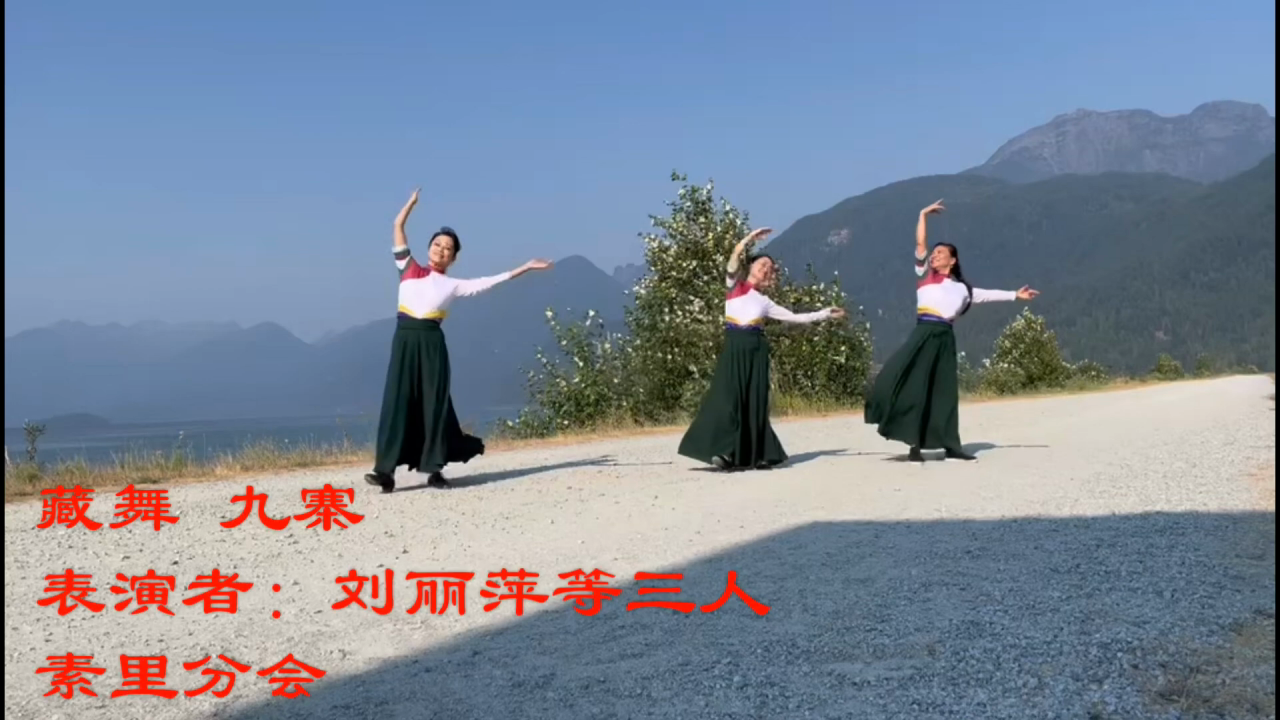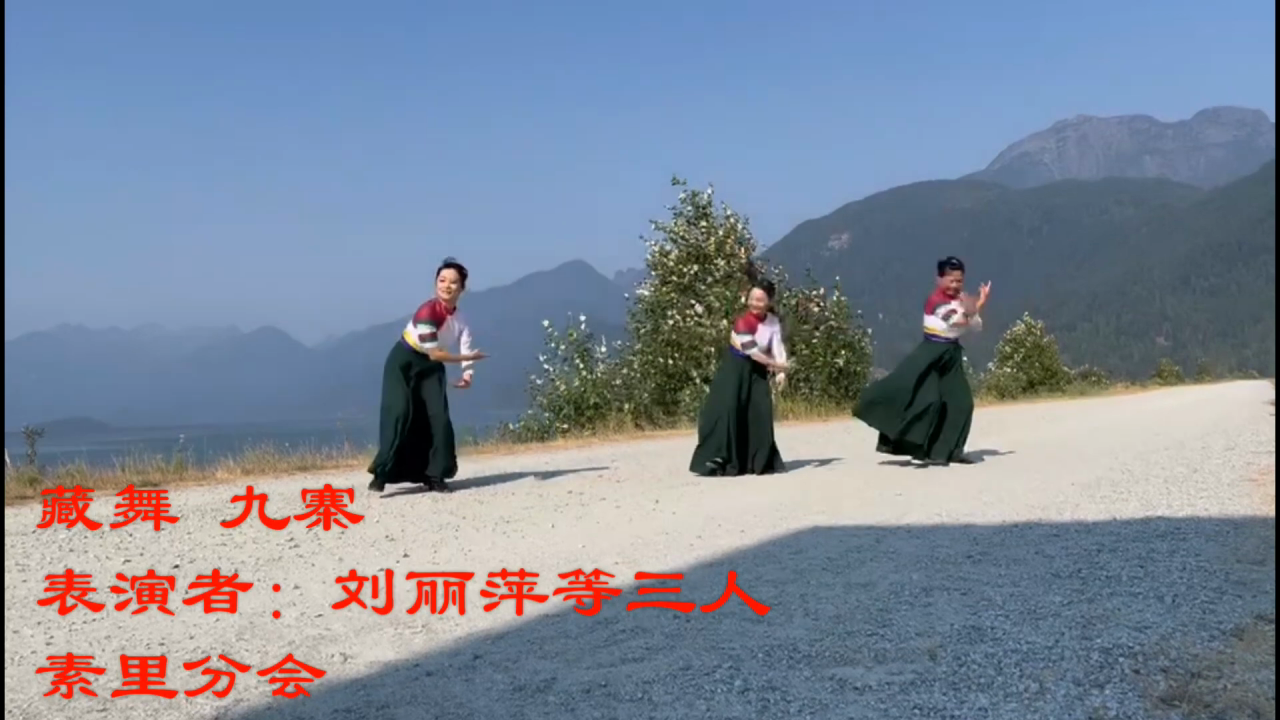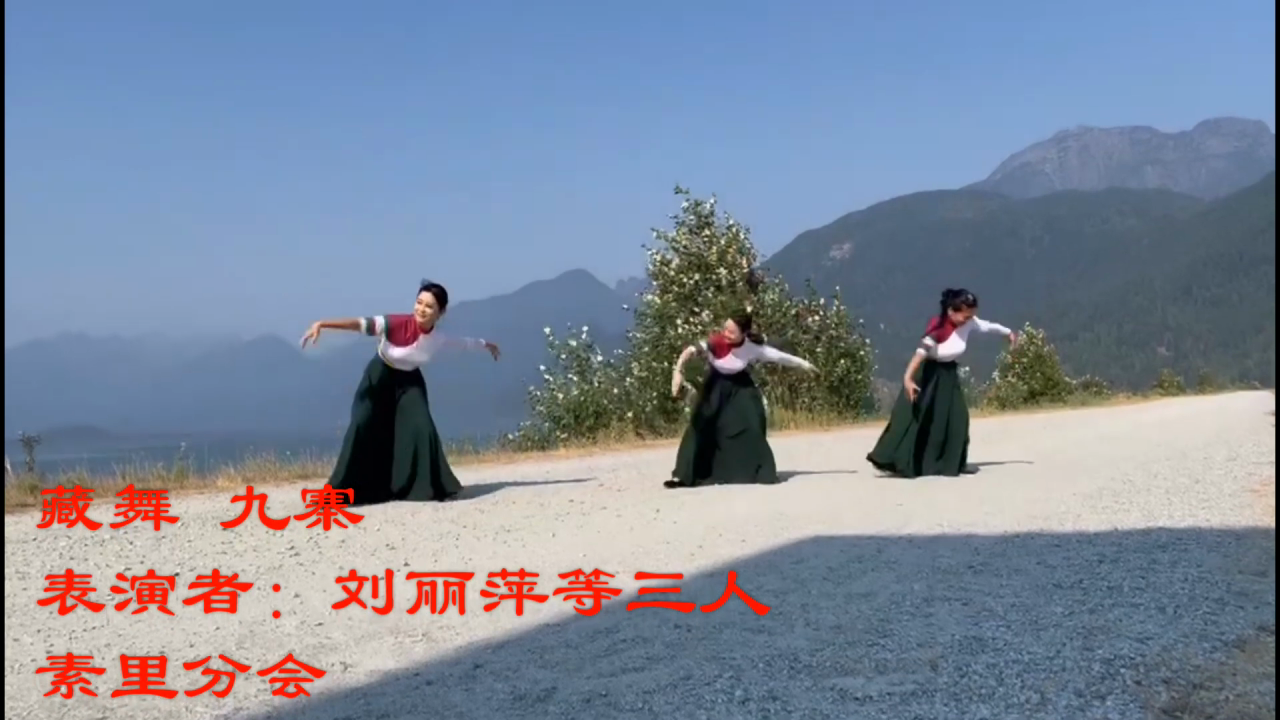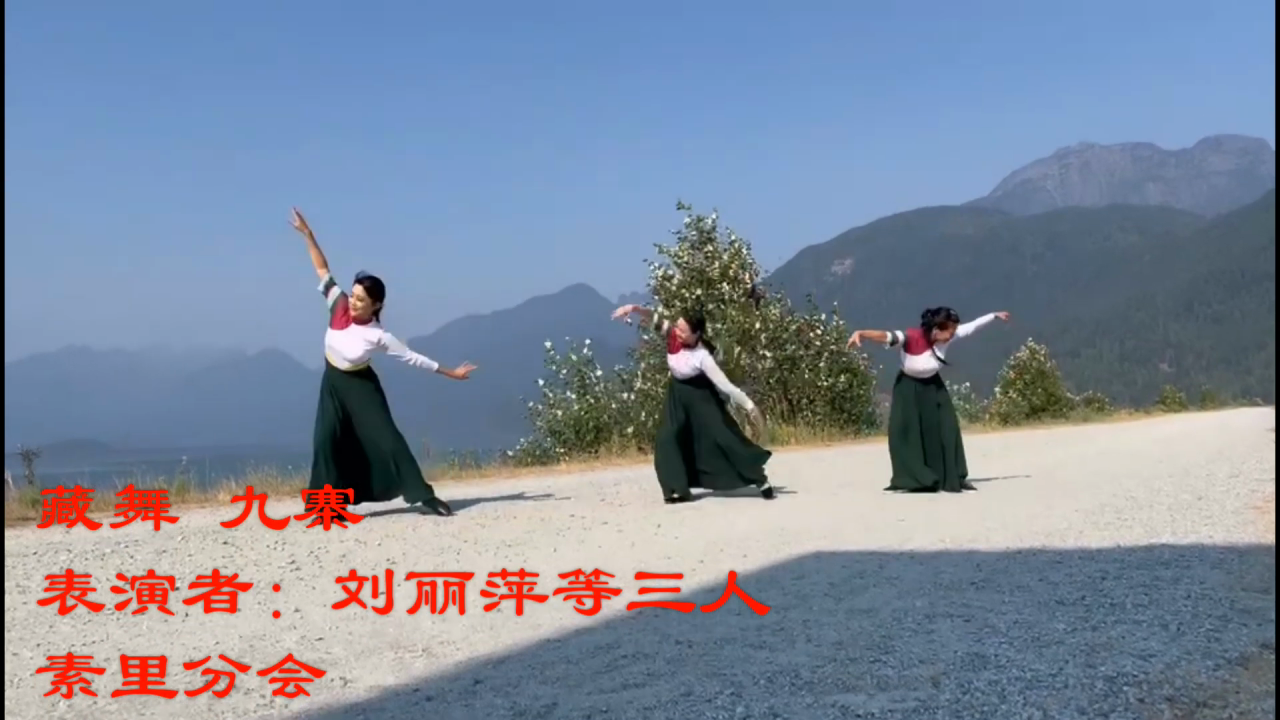
dt=0.4s
person 1, frame 1
left shoulder: (453, 285)
right shoulder: (409, 269)
left elbow: (489, 282)
right elbow: (398, 230)
left wrist: (525, 268)
right wrist: (411, 203)
left hip: (431, 343)
right hip: (404, 340)
left knee: (434, 403)
right knee: (397, 402)
left ankle: (434, 469)
right ankle: (386, 471)
person 1, frame 2
left shoulder: (460, 320)
right shoulder: (426, 312)
left elbow: (466, 350)
right elbow: (435, 353)
left wrist: (467, 374)
right wrist: (467, 357)
left hip: (430, 368)
right hip: (402, 363)
left knee: (438, 417)
right knee: (399, 414)
left ankle: (435, 476)
right ankle: (382, 473)
person 1, frame 3
left shoulder: (440, 339)
right shoulder: (397, 324)
left elbow: (463, 343)
right elbow: (361, 324)
left wrist: (486, 345)
right wrist: (322, 325)
left hip: (409, 384)
right hip: (378, 378)
left knee: (422, 429)
right knee: (361, 429)
left ankle: (435, 486)
right ankle: (343, 488)
person 1, frame 4
left shoulder: (377, 336)
right shoulder: (340, 307)
left elbow: (412, 357)
right elbow: (322, 270)
left wrist: (449, 373)
right wrist: (307, 233)
left hip: (361, 386)
right hip: (333, 384)
left knee: (386, 441)
right knee: (327, 443)
left ankle: (424, 496)
person 2, frame 1
left shoulder: (961, 288)
right shoulder: (925, 275)
left elbow: (987, 295)
right elbow: (920, 244)
left wrist: (1016, 295)
right wrist: (923, 214)
left hip: (945, 338)
right hip: (924, 334)
left knee: (945, 391)
right knee: (910, 381)
left ankle: (949, 445)
right ankle: (914, 445)
person 2, frame 2
left shoulder: (964, 299)
right shoulder: (935, 298)
left elbow: (976, 326)
right elbow: (959, 319)
left wrist: (974, 311)
right wrist: (978, 305)
left hip: (951, 354)
right hip: (931, 352)
left knee: (961, 401)
right knee: (904, 389)
left ankle: (950, 452)
person 2, frame 3
left shoulder: (969, 323)
right shoulder: (937, 326)
left elbow: (987, 326)
right elbow: (921, 352)
left wrist: (1007, 332)
right wrist: (908, 377)
left hip: (947, 370)
right hip: (928, 371)
left knee: (955, 416)
right knee: (912, 414)
left ankle: (951, 463)
right ankle: (895, 461)
person 2, frame 4
left shoulder: (946, 338)
right shoulder: (912, 337)
left elbow: (971, 326)
right elbow: (886, 337)
left wrist: (994, 316)
right wrist: (859, 334)
left hip: (932, 386)
right hip: (907, 387)
left knee: (947, 430)
right knee: (902, 431)
left ankle: (955, 479)
right ankle: (911, 480)
person 3, frame 1
left shoulder: (764, 302)
right shoulder: (735, 285)
left elbow: (794, 317)
right elbow: (734, 256)
left wrist: (825, 313)
right wrist: (753, 235)
left hip: (755, 349)
right hip: (734, 347)
left knee: (754, 400)
right knee: (729, 399)
left ankle: (752, 455)
right ankle: (727, 453)
person 3, frame 2
left shoulder: (773, 321)
right shoulder: (743, 321)
left elbow: (778, 350)
right elbow: (752, 352)
left wrist: (780, 372)
right wrist: (776, 365)
left hip: (757, 371)
right hip: (734, 367)
left knee: (760, 412)
right knee: (724, 408)
left ankle: (762, 461)
right ankle: (719, 459)
person 3, frame 3
left shoulder: (753, 348)
right shoulder: (716, 340)
left elbow: (779, 356)
right elbow: (691, 350)
left wrist: (802, 363)
right wrist: (677, 371)
left hip: (741, 387)
right hip: (716, 384)
left knee: (752, 426)
right knee: (700, 424)
left ankle: (762, 471)
right ankle: (682, 475)
person 3, frame 4
left shoulder: (702, 356)
right shoulder: (672, 334)
left elbow: (724, 383)
right elbow: (652, 317)
left wrist: (748, 404)
right wrist: (633, 308)
left hip: (699, 395)
right hip: (677, 393)
left knee: (724, 436)
right knee: (668, 438)
left ankle: (759, 479)
right ankle: (678, 489)
